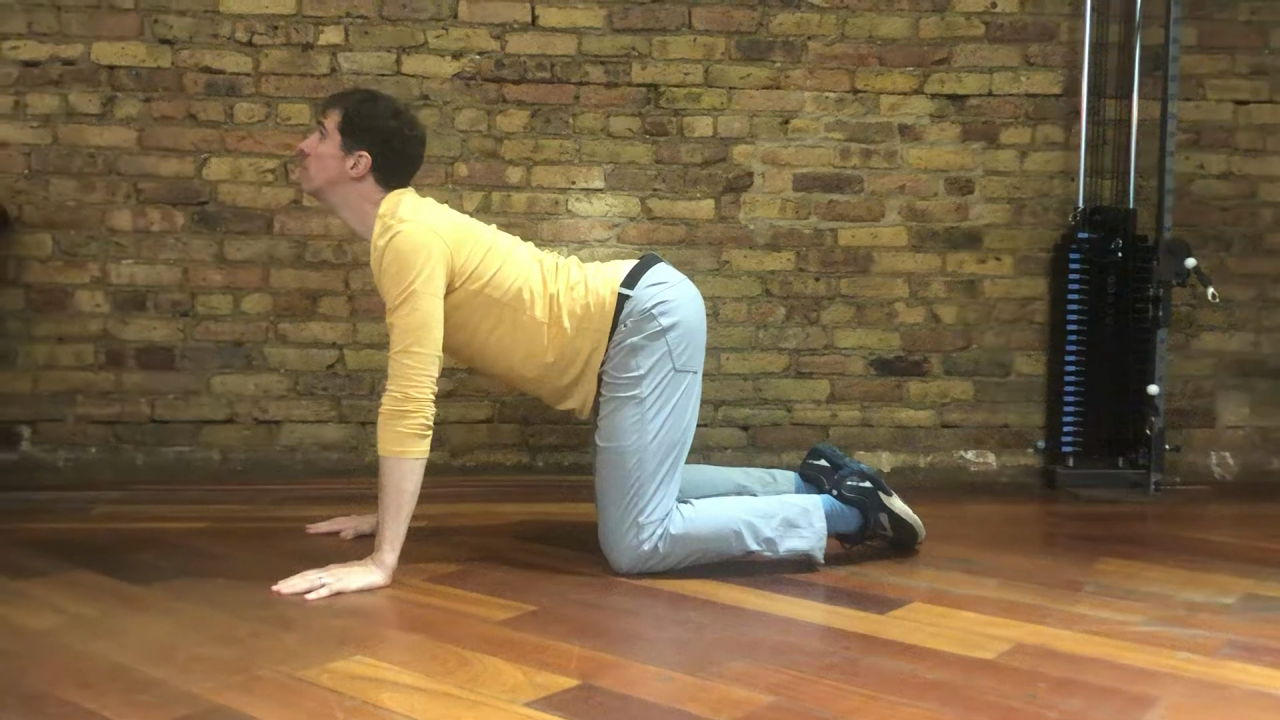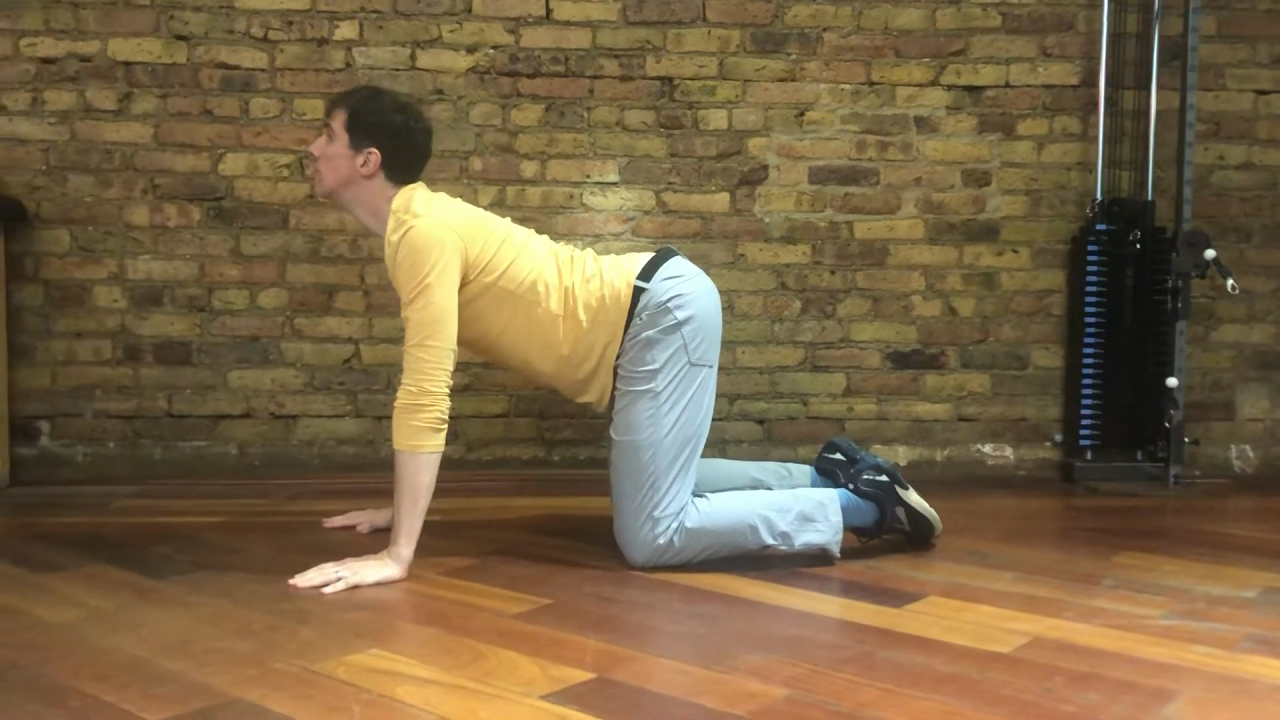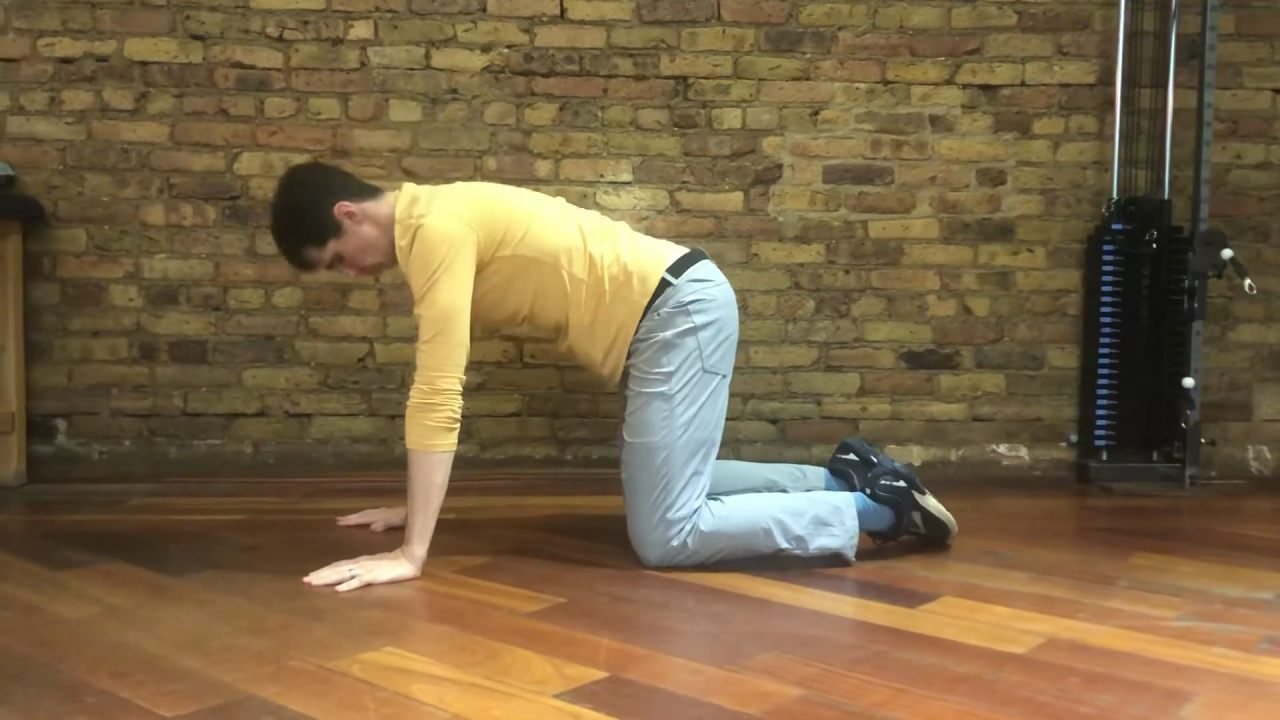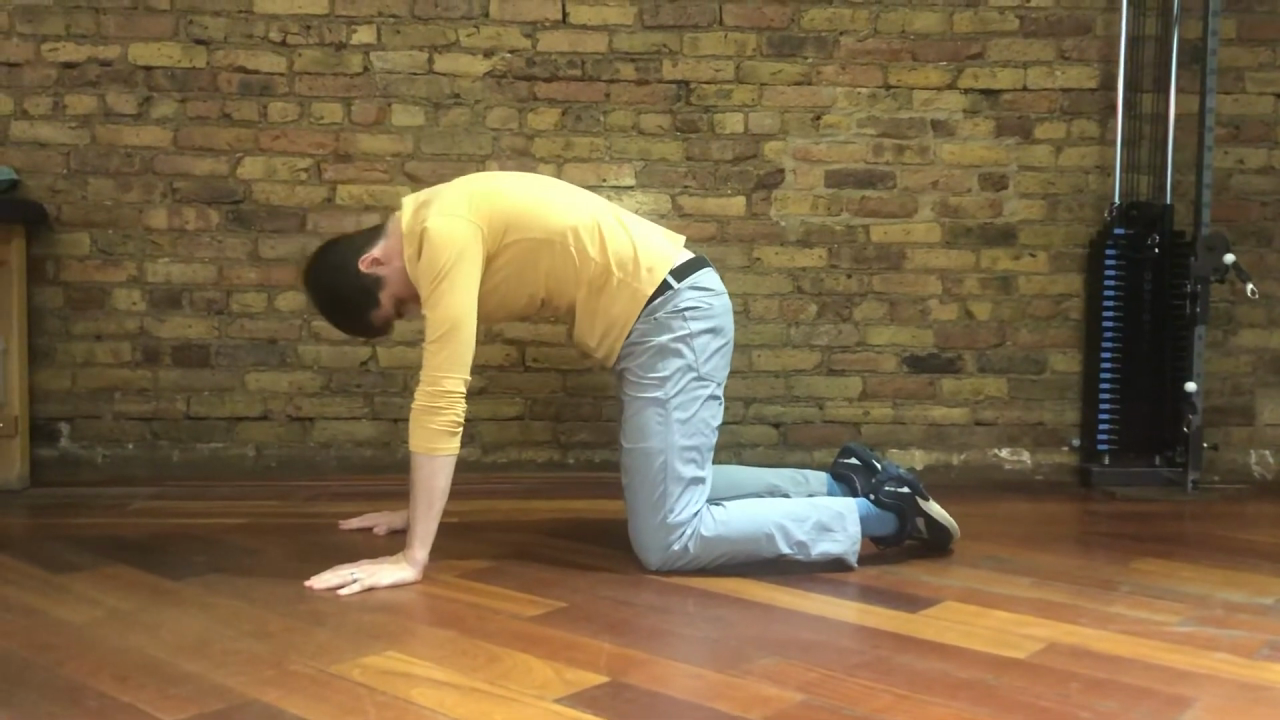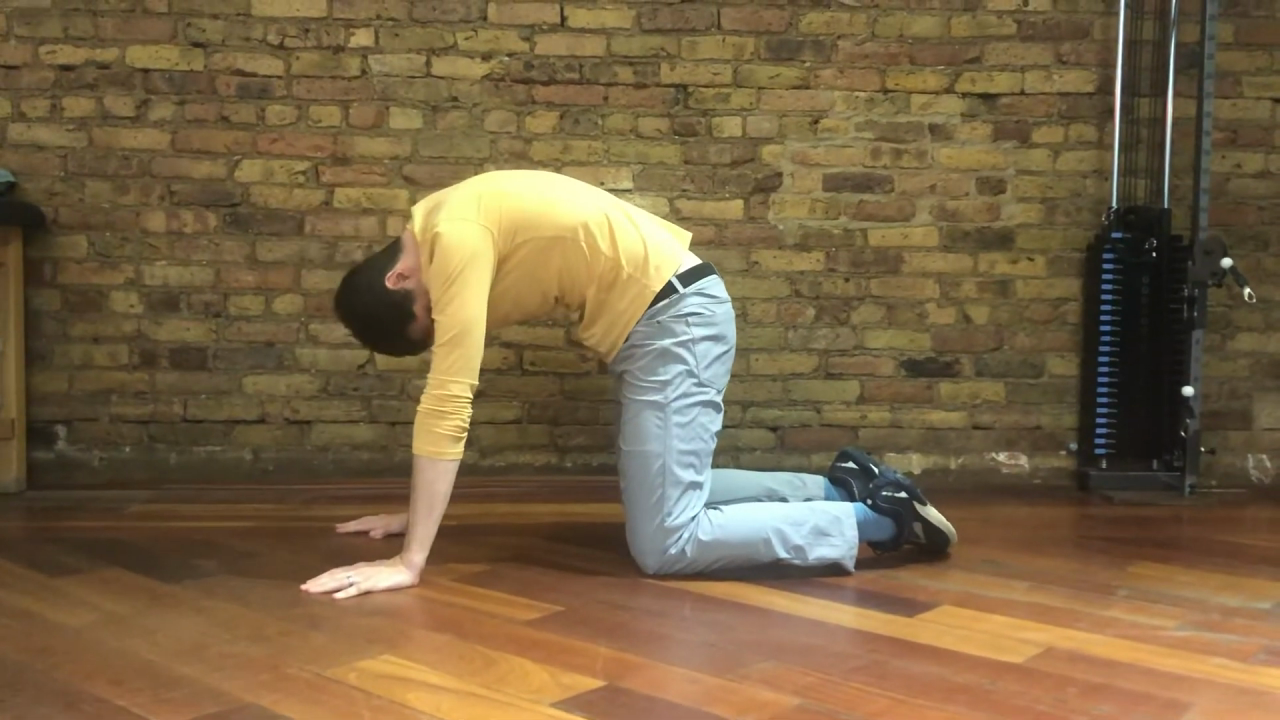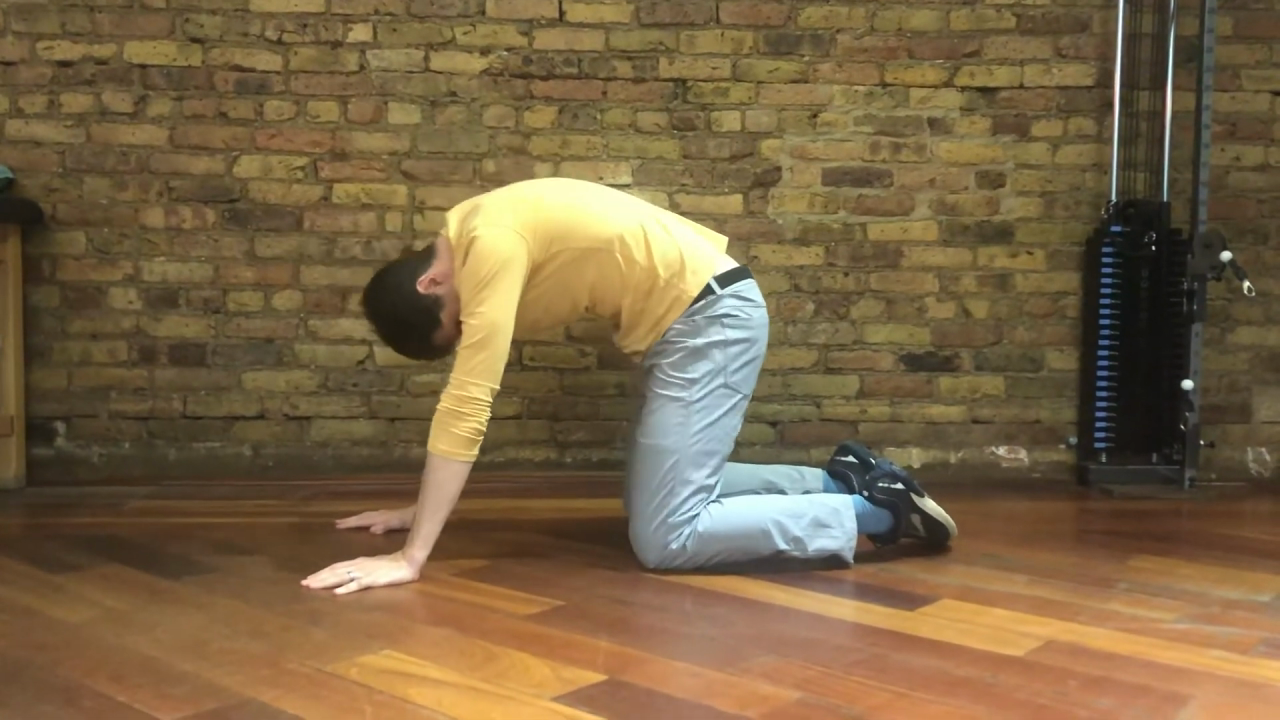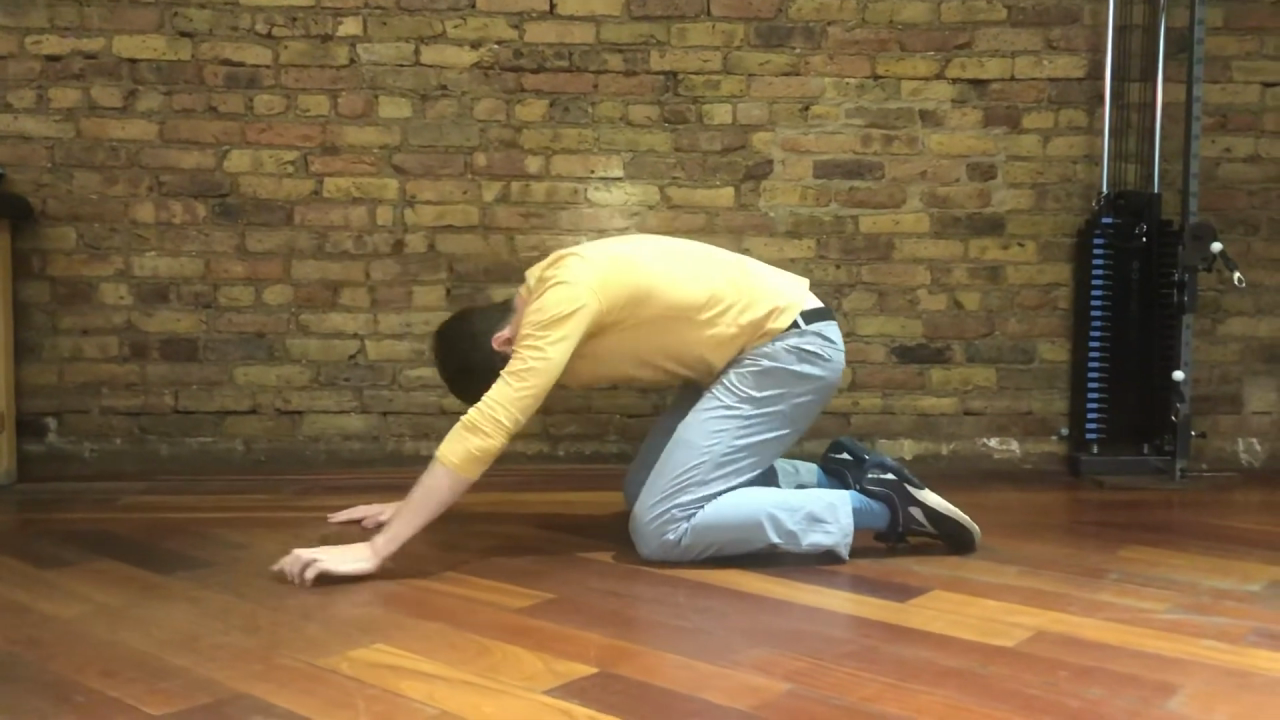
dt=0.7s
person 1, frame 1
left shoulder: (408, 237)
right shoulder: (402, 230)
left elbow: (410, 399)
right elbow: (409, 386)
left wrist: (382, 561)
right wrist: (386, 512)
left hip: (649, 314)
right hip: (635, 316)
left knee: (635, 543)
right knee: (637, 489)
left ankle: (843, 511)
right ankle: (814, 481)
person 1, frame 2
left shoulder: (420, 232)
right shoulder: (416, 225)
left elbow: (424, 394)
right elbow: (423, 383)
left wrist: (396, 554)
right wrist: (399, 505)
left hip: (662, 309)
right hip: (654, 309)
left knee: (649, 537)
right knee: (655, 483)
left ankle: (858, 505)
right ankle: (825, 475)
person 1, frame 3
left shoulder: (434, 228)
right shoulder: (434, 220)
left elbow: (437, 391)
right elbow: (438, 382)
left wrist: (412, 551)
right wrist: (414, 505)
left hip: (680, 309)
right hip: (668, 309)
left knee: (665, 537)
right knee: (667, 487)
left ankle: (873, 509)
right ankle: (842, 477)
person 1, frame 4
left shoulder: (440, 233)
right shoulder: (438, 225)
left elbow: (441, 394)
right elbow: (441, 389)
left wrist: (411, 556)
right wrist: (415, 509)
left hip: (673, 312)
right hip: (662, 312)
left knee: (667, 541)
right knee: (666, 489)
left ankle: (876, 514)
right ankle: (842, 484)
person 1, frame 5
left shoulder: (452, 238)
right shoulder: (448, 229)
left elbow: (448, 399)
right elbow: (448, 395)
left wrist: (410, 560)
right wrist: (415, 512)
left hip: (675, 315)
right hip: (660, 316)
left knee: (665, 545)
right knee: (666, 492)
left ankle: (874, 518)
right ankle: (840, 489)
person 1, frame 6
left shoulder: (488, 245)
right shoulder: (475, 240)
left elbow: (467, 402)
right elbow: (467, 396)
left wrist: (410, 556)
right wrist: (418, 508)
left hip: (711, 313)
right hip: (688, 316)
left knee: (665, 539)
right knee: (663, 490)
left ankle: (873, 511)
right ankle: (837, 481)
person 1, frame 7
left shoulder: (565, 295)
right shoulder: (553, 299)
left elbow: (490, 426)
right elbow: (490, 416)
left wrist: (375, 550)
right wrist: (406, 507)
left hip: (797, 345)
right hip: (760, 344)
left knee: (663, 527)
right knee: (645, 491)
left ankle: (876, 507)
right ankle: (839, 476)
